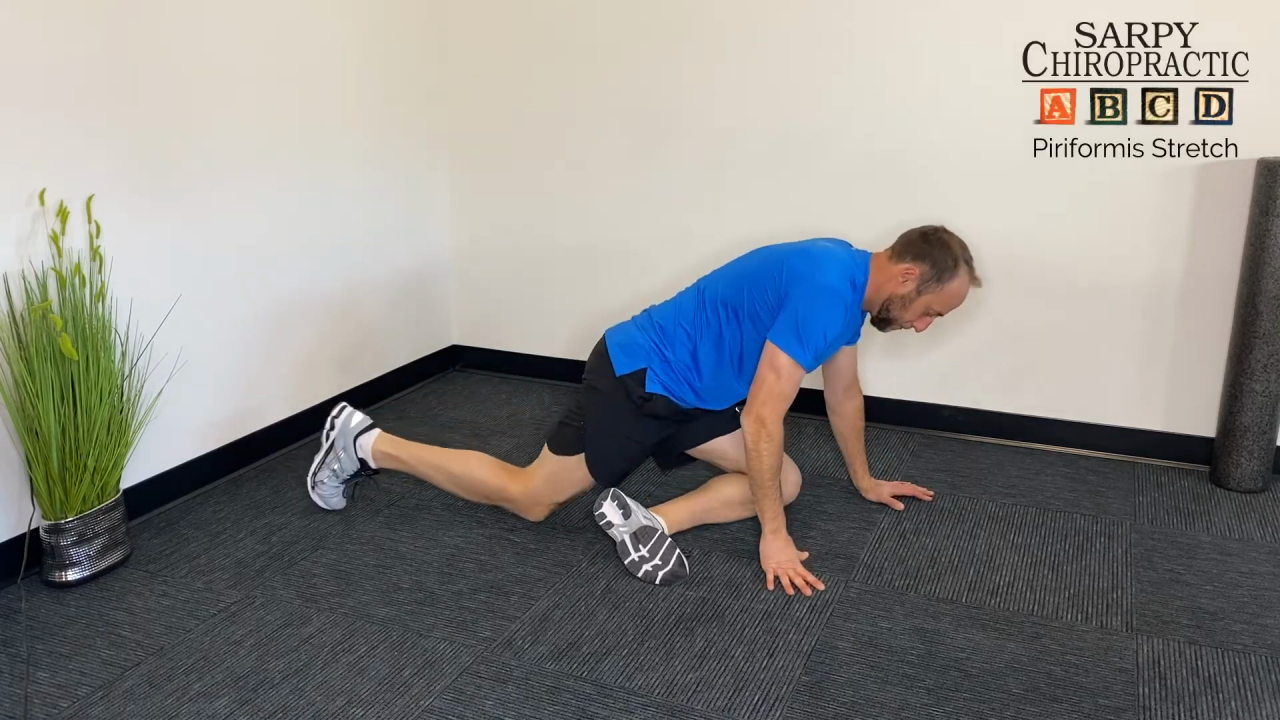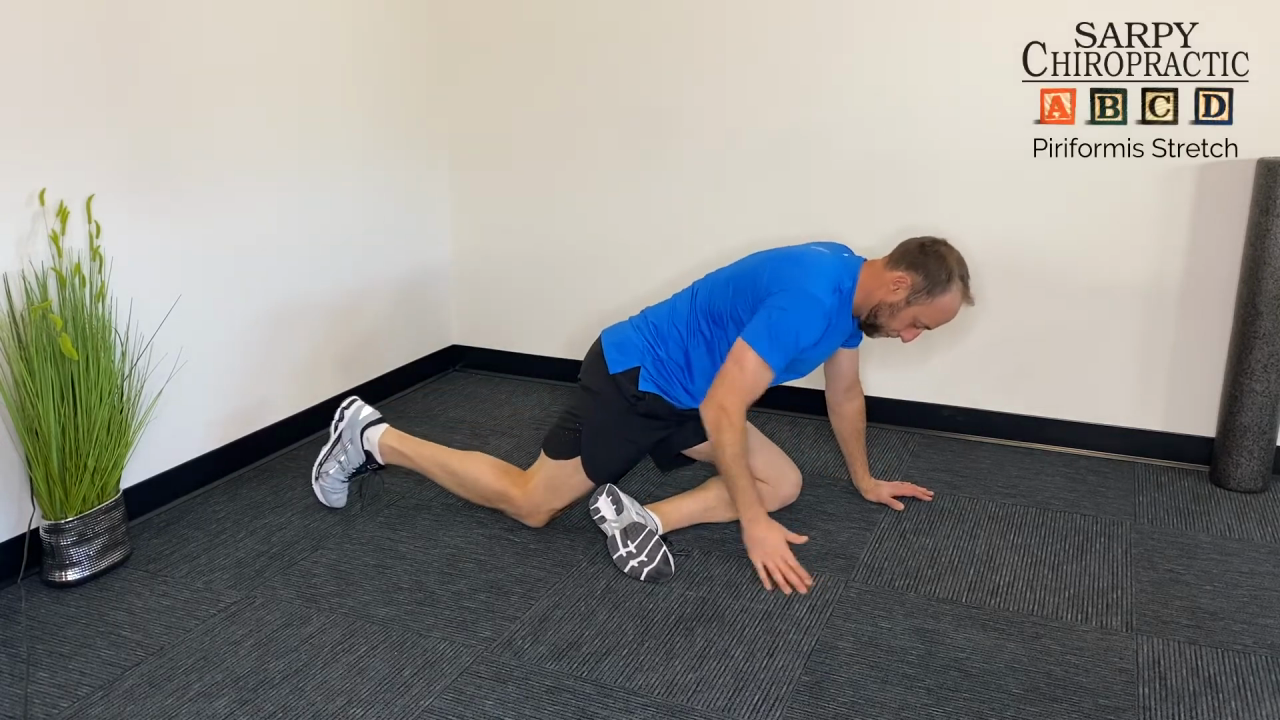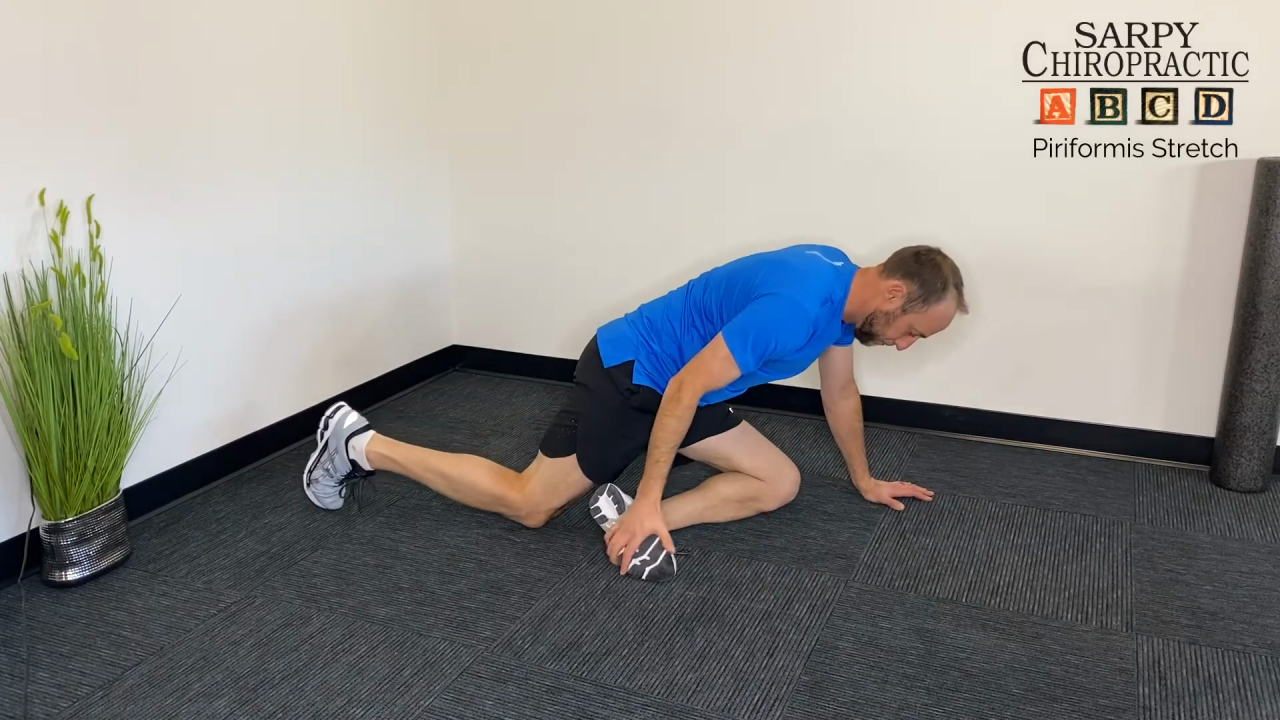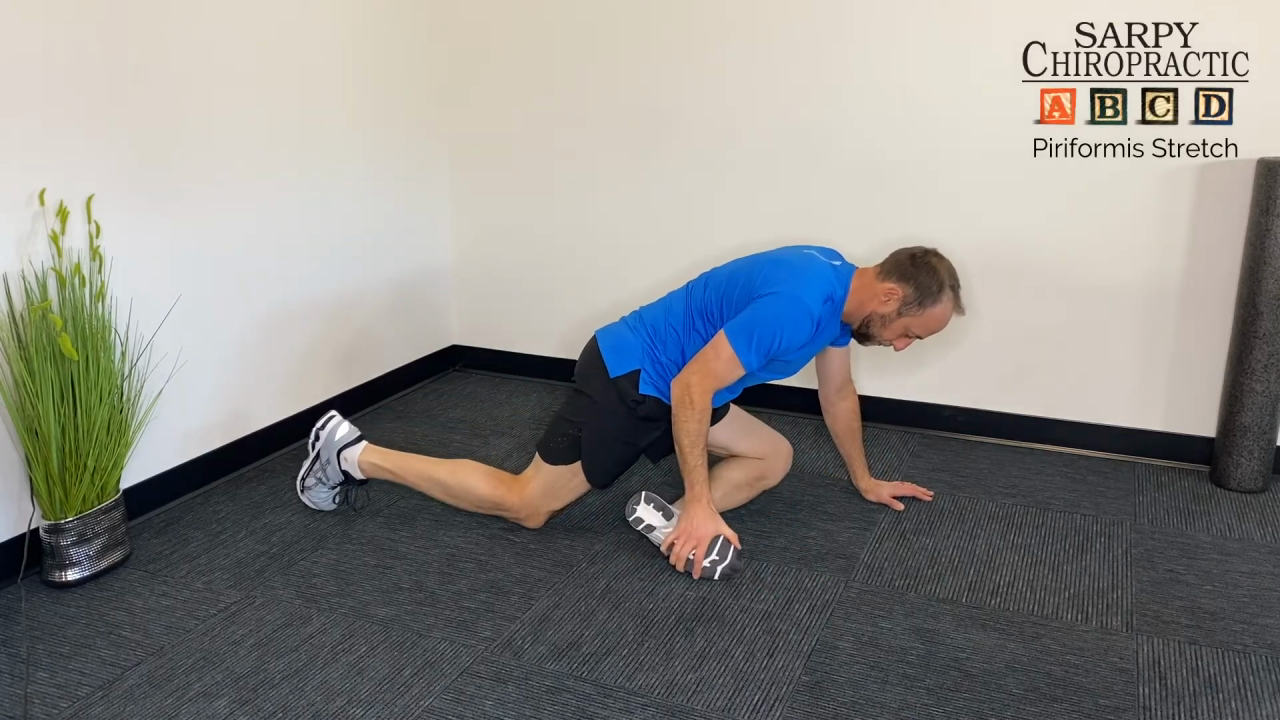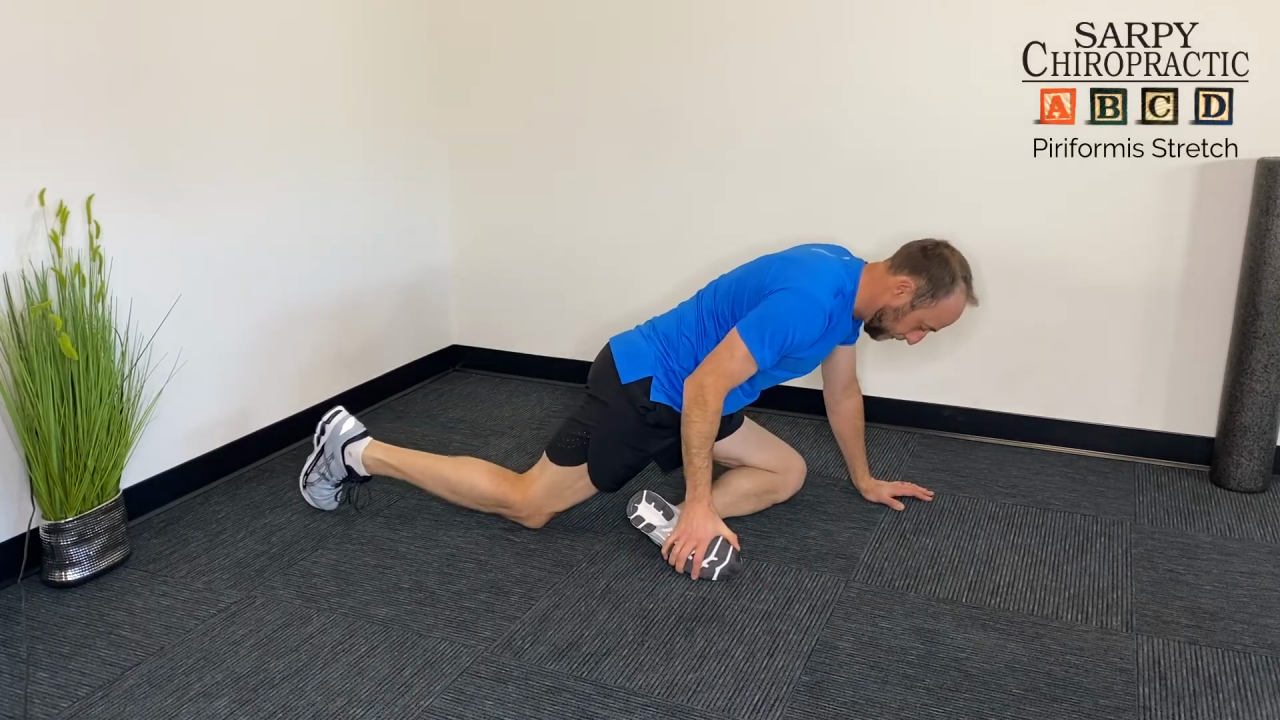
dt=0.5s
person 1, frame 1
left shoulder: (851, 282)
right shoulder: (827, 289)
left elbow: (843, 391)
right elbow: (762, 419)
left wrist: (865, 481)
right wrist: (773, 537)
left hip: (682, 389)
right hip: (638, 377)
left knee: (785, 482)
right knee: (530, 498)
left ankle: (647, 521)
right ankle: (366, 444)
person 1, frame 2
left shoulder: (848, 284)
right shoulder: (810, 297)
left elbow: (845, 393)
right elbow: (722, 409)
left wrist: (866, 481)
right wrist: (753, 525)
left hip: (679, 392)
right hip: (632, 378)
left knee: (782, 482)
right knee: (530, 504)
left ankle: (641, 518)
right ankle: (375, 437)
person 1, frame 3
left shoulder: (843, 287)
right shoulder: (797, 305)
left elbow: (840, 392)
right elbow: (684, 389)
left wrist: (865, 481)
right wrist: (651, 501)
left hip: (670, 383)
right hip: (629, 373)
left knee: (779, 484)
right knee: (527, 504)
left ankle: (634, 518)
right ankle: (361, 444)
person 1, frame 4
left shoulder: (839, 287)
right shoulder: (798, 303)
left elbow: (838, 392)
right elbow: (692, 388)
left wrist: (864, 480)
right wrist: (700, 504)
left hip: (664, 382)
right hip: (629, 377)
left knee: (774, 458)
right knee: (525, 505)
left ankle: (670, 519)
right ankle: (355, 454)
person 1, frame 5
left shoulder: (847, 283)
right shoulder: (810, 299)
left elbow: (842, 390)
right elbow: (706, 388)
left wrist: (865, 480)
right wrist: (701, 505)
left hip: (674, 391)
right hip: (642, 386)
left knee: (787, 473)
right knee: (526, 504)
left ankle: (669, 517)
right ankle: (358, 449)
